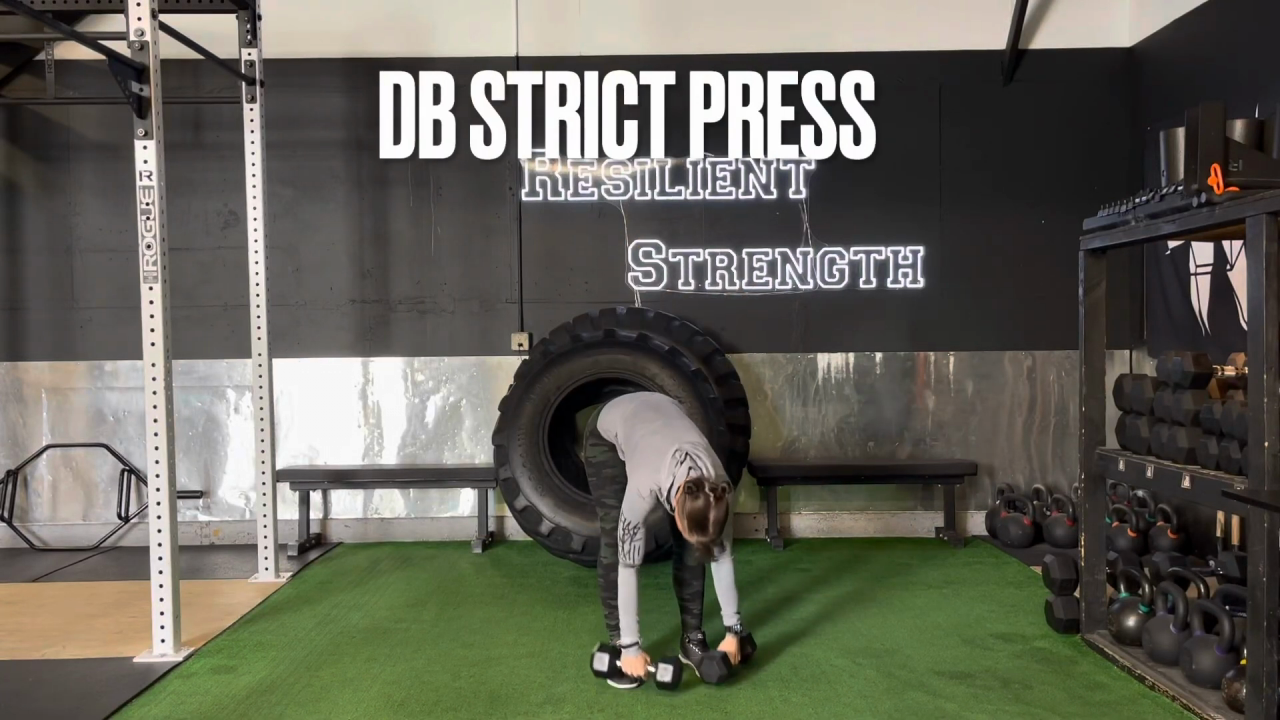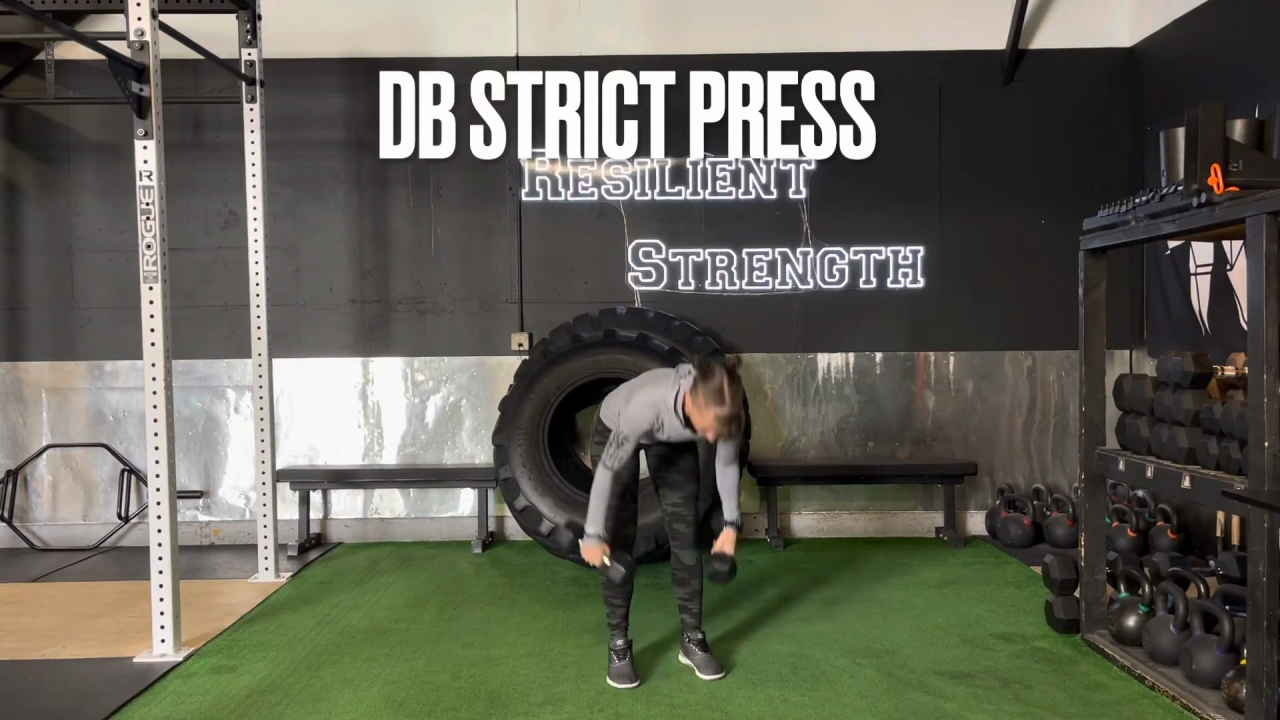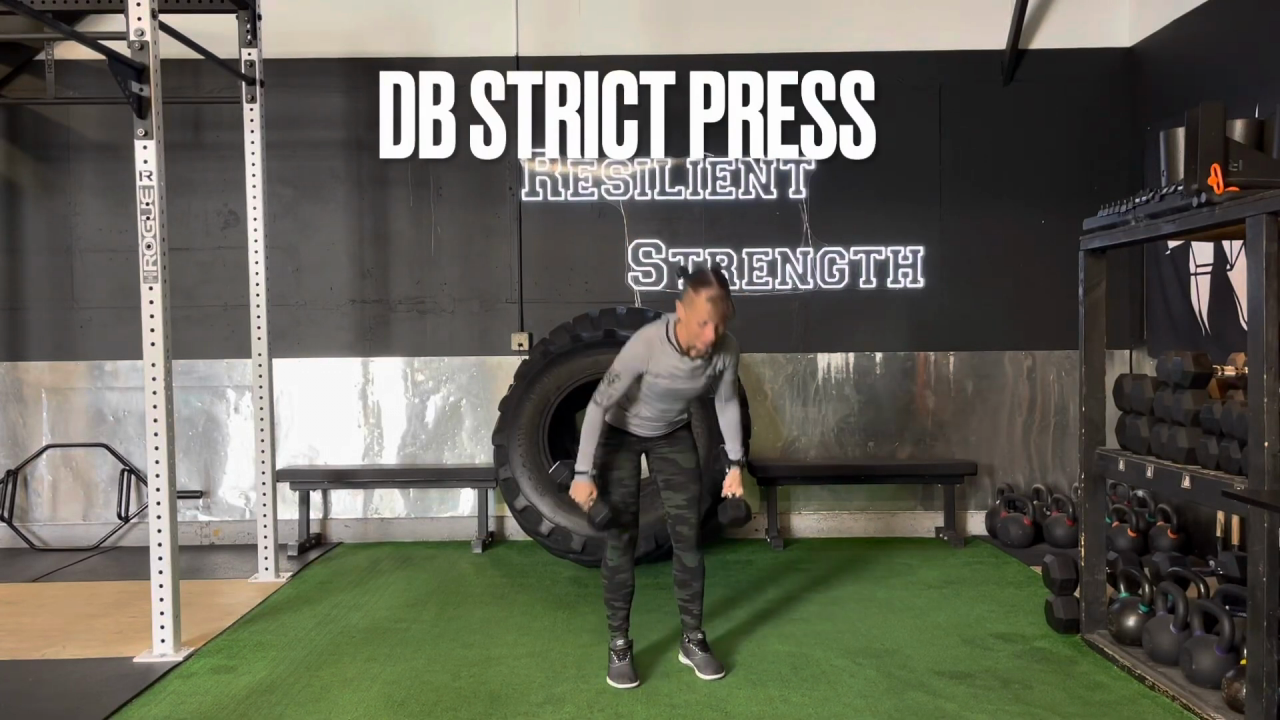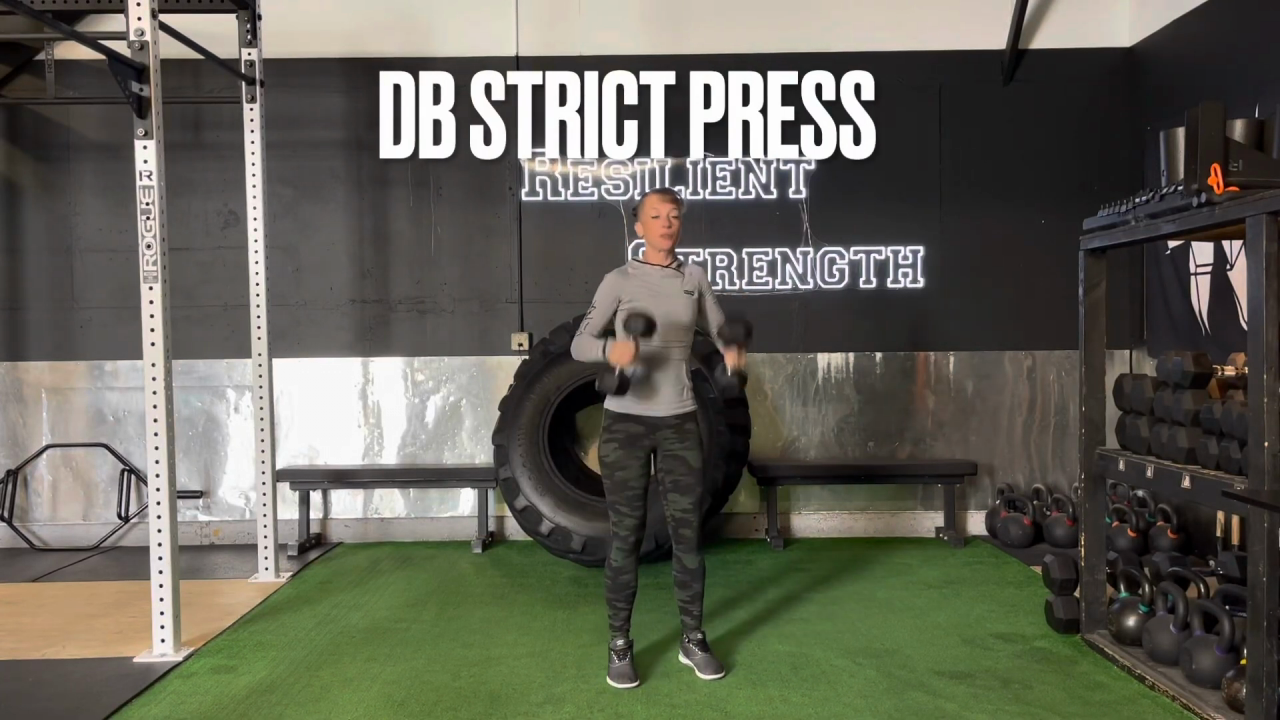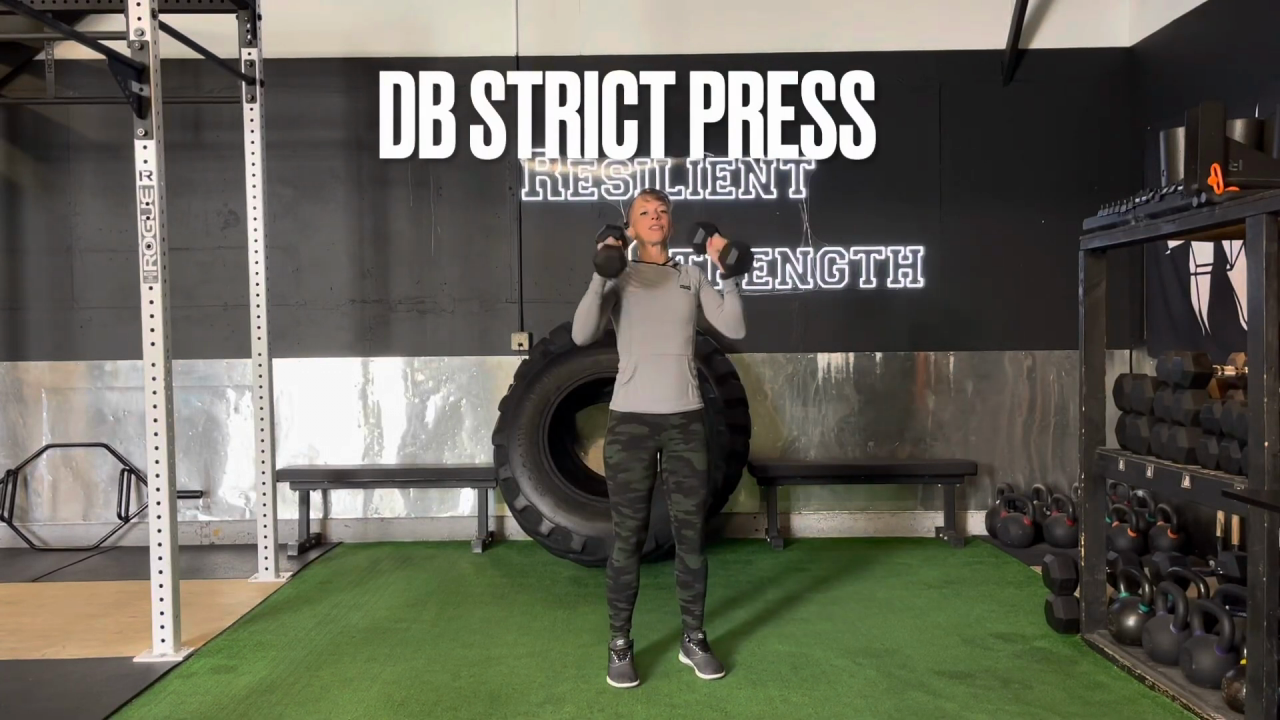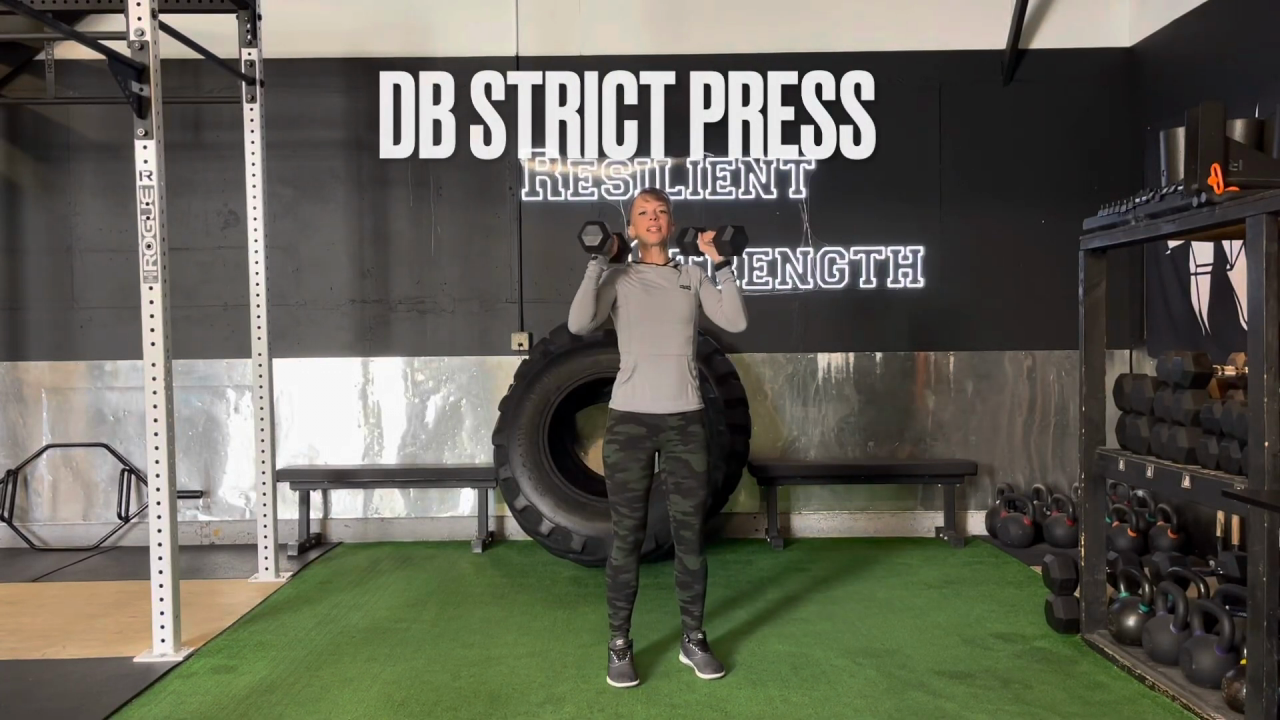
dt=0.3s
person 1, frame 1
left shoulder: (717, 490)
right shoulder: (646, 485)
left elbow: (722, 558)
right elbow: (629, 564)
left wrist: (733, 630)
right wrist: (631, 647)
right hip: (609, 432)
left knee: (690, 547)
right knee: (616, 538)
left ankle: (693, 638)
right ankle: (617, 645)
person 1, frame 2
left shoulder: (724, 413)
right shoulder: (650, 401)
left elbow: (727, 465)
right elbow: (609, 467)
left wrist: (731, 524)
right wrist: (594, 533)
left hip: (672, 443)
right hip: (615, 425)
left knee: (685, 533)
right knee: (621, 536)
left ankle: (693, 639)
right ankle: (618, 645)
person 1, frame 3
left shoulder: (724, 350)
right shoulder: (646, 343)
left elbow: (727, 403)
right elbow: (599, 405)
left wrist: (735, 463)
right wrist: (583, 473)
left hip: (674, 436)
right hip: (621, 433)
left knee: (687, 535)
right knee: (620, 536)
left ankle: (693, 640)
right ankle: (619, 646)
person 1, frame 4
left shoulder: (697, 277)
right shoulder: (620, 279)
left elbow: (718, 332)
right elbow: (579, 346)
left wrist: (732, 350)
right wrist: (607, 350)
left hip: (680, 422)
right hip: (625, 421)
left knee: (687, 533)
right knee: (626, 535)
left ankle: (693, 639)
right ankle: (619, 646)
person 1, frame 5
left shoulder: (692, 276)
right shoulder: (619, 276)
left elbow: (735, 330)
right elbow: (581, 335)
left wrist: (726, 270)
right wrist: (601, 273)
left hip: (686, 421)
right hip: (631, 420)
left knee: (691, 533)
right knee: (628, 536)
left ankle: (694, 640)
right ankle: (620, 645)
person 1, frame 6
left shoulder: (694, 277)
right shoulder: (618, 279)
left elbow: (735, 322)
right elbow: (579, 324)
left wrist: (720, 262)
right wrist: (598, 262)
left hip: (686, 420)
right hip: (630, 420)
left knee: (690, 533)
right knee: (627, 535)
left ankle: (694, 639)
right ankle: (620, 644)
